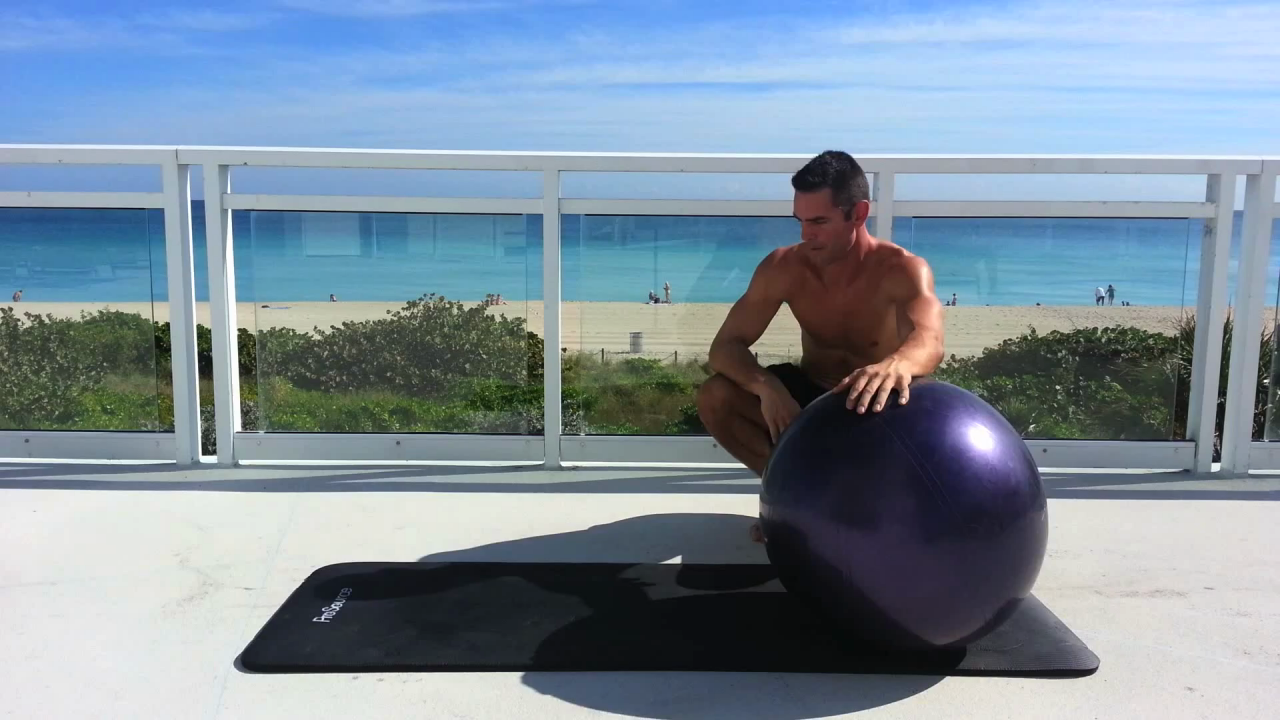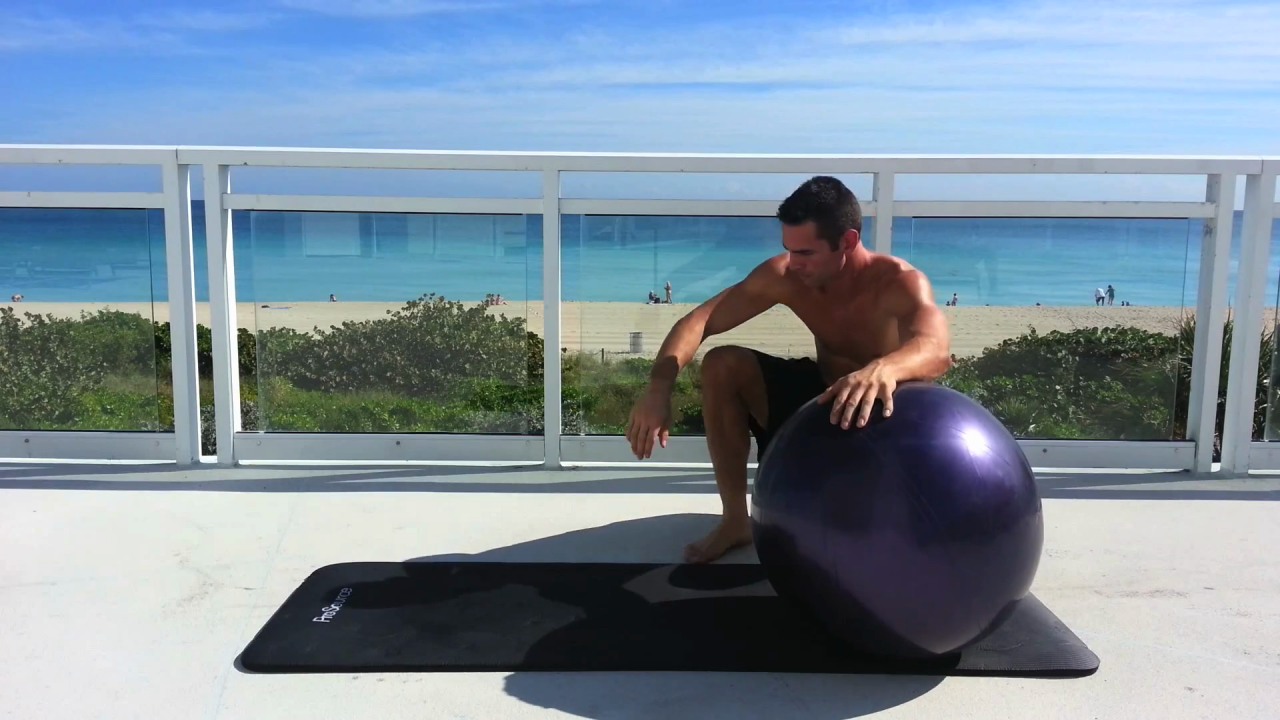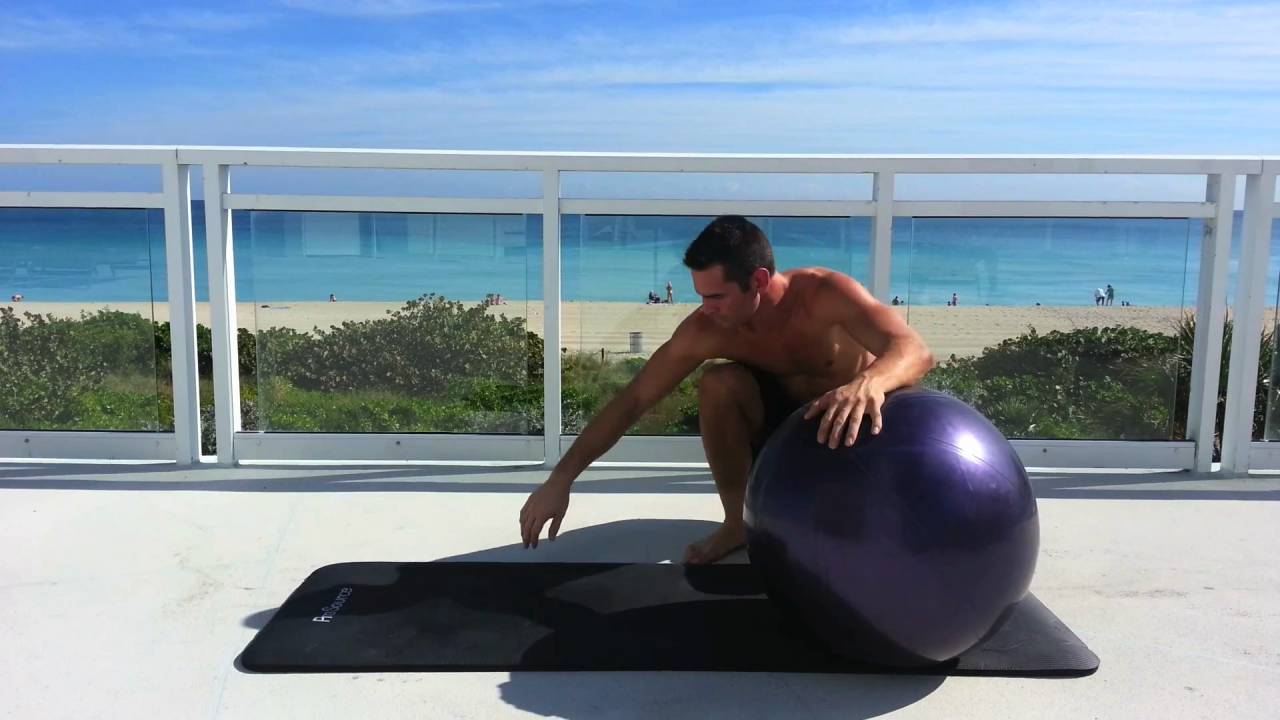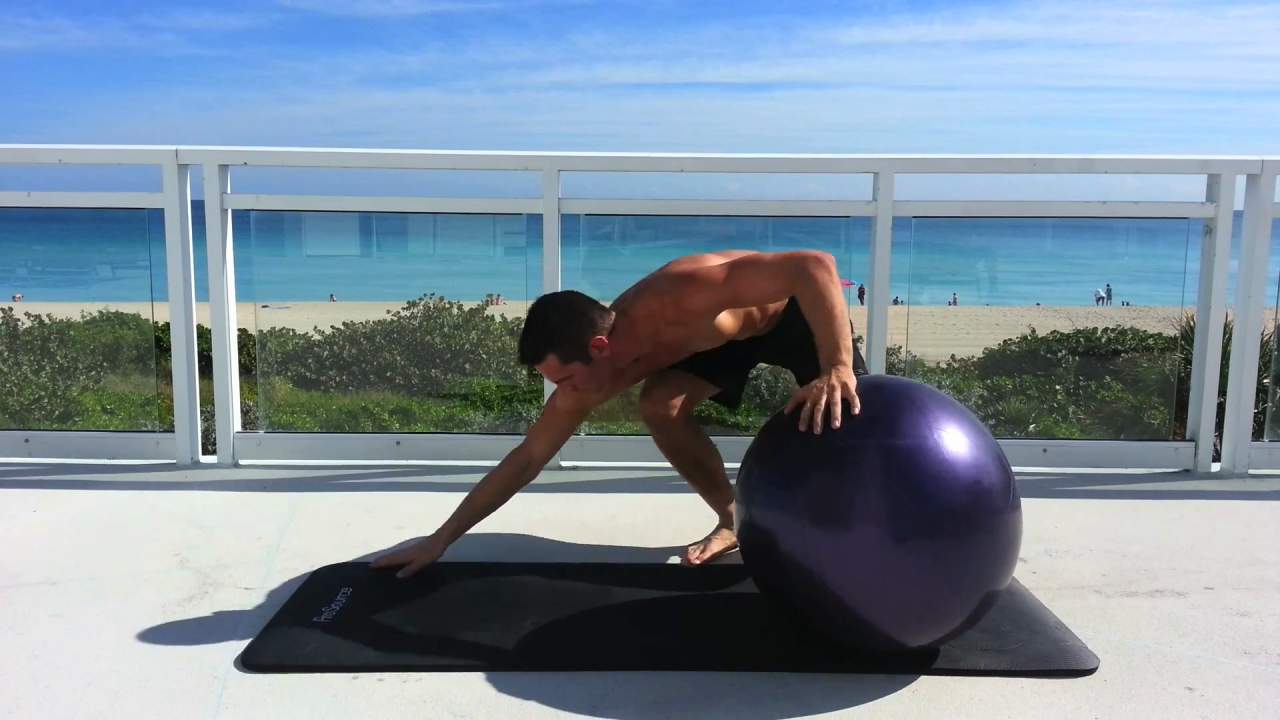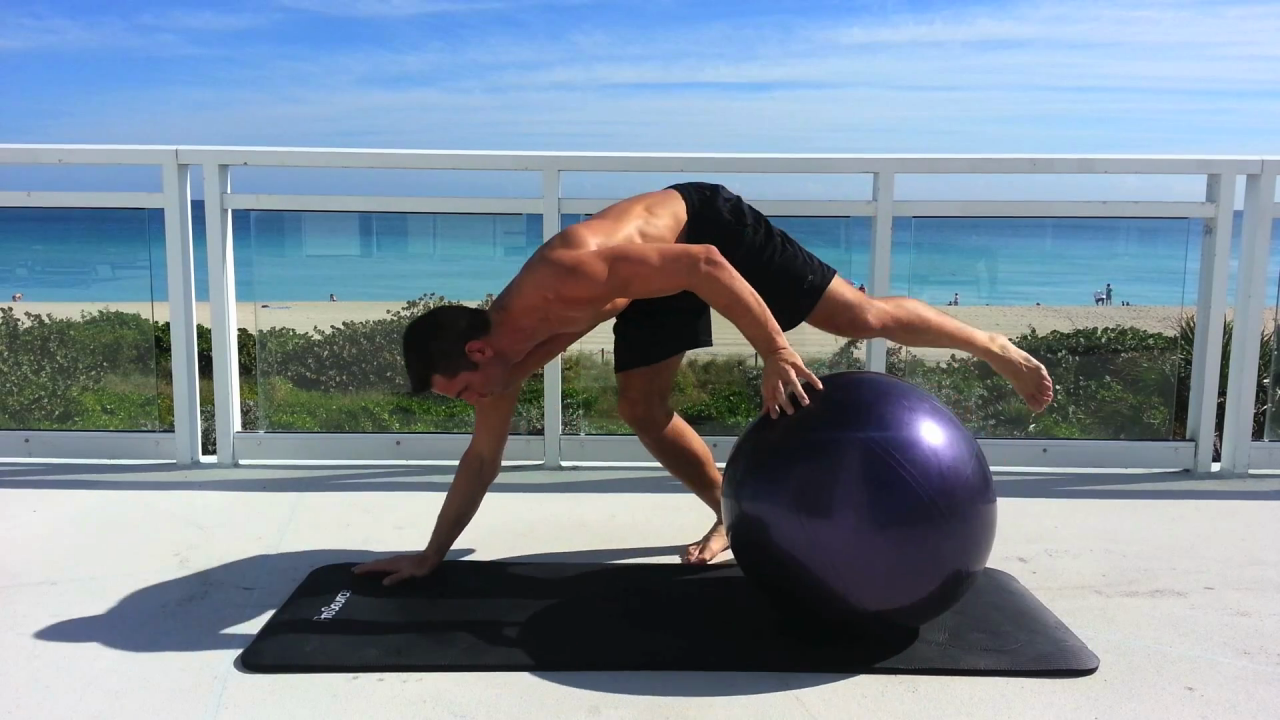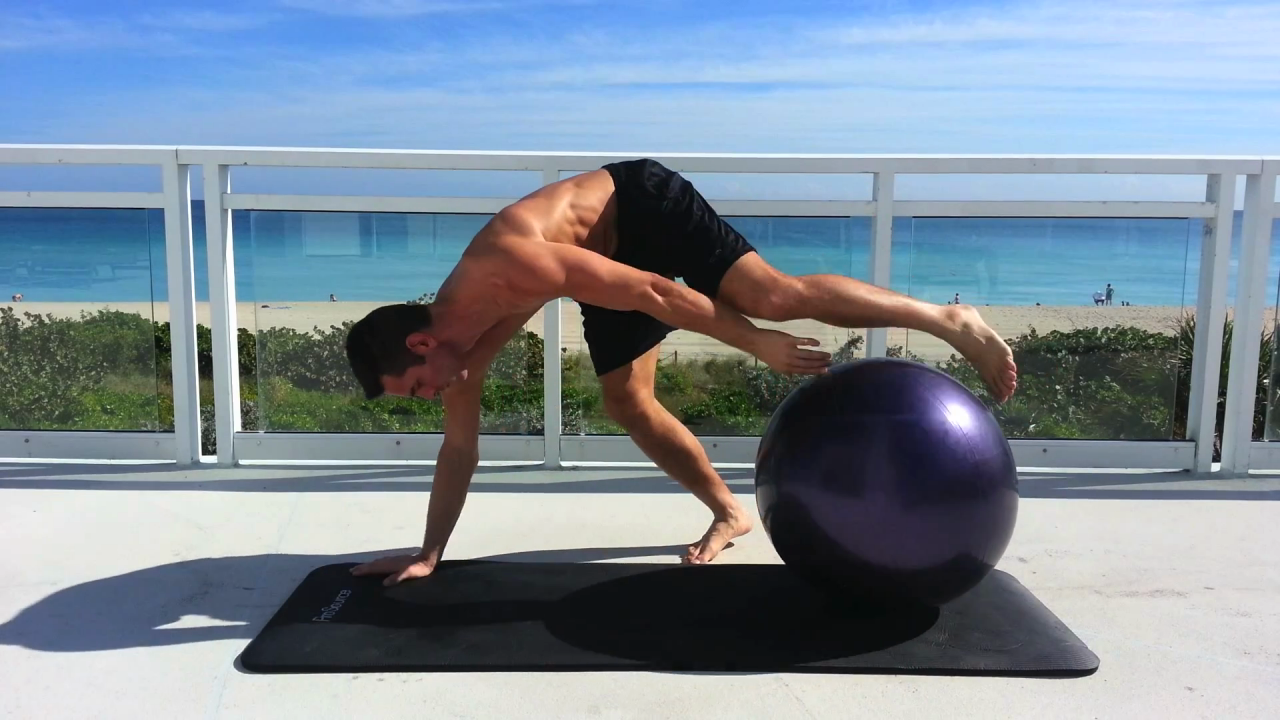
dt=0.4s
person 1, frame 1
left shoulder: (903, 270)
right shoulder: (782, 268)
left elbow: (929, 344)
right elbow: (725, 345)
left wrist: (894, 365)
right wrist: (768, 388)
left hip: (873, 407)
right hip: (805, 394)
right knee: (714, 398)
person 1, frame 2
left shoulder: (900, 283)
right shoulder: (784, 276)
left elbow: (935, 352)
right elbow: (700, 319)
left wrist: (881, 371)
right wrist: (657, 390)
left hip: (882, 415)
right hip: (820, 396)
right knee: (721, 364)
right ankle: (735, 520)
person 1, frame 3
left shoulder: (823, 294)
right shoulder: (705, 331)
left elbow: (912, 351)
right elbow: (632, 399)
left wrist: (867, 386)
right wrist: (561, 480)
left hip: (850, 416)
right hip: (786, 408)
right knee: (719, 385)
right ankle: (737, 523)
person 1, frame 4
left shoulder: (681, 295)
right shoulder: (596, 371)
left elbow: (816, 265)
right elbow: (528, 458)
left wrist: (838, 371)
right wrist: (442, 539)
left hip: (791, 306)
right hip: (729, 329)
right knee: (659, 406)
right ankle: (733, 520)
person 1, frame 5
left shoulder: (561, 281)
right shoulder: (508, 350)
left elbow: (705, 265)
right elbow: (482, 458)
left wrist: (776, 353)
right wrist: (431, 553)
left hip: (702, 223)
right hip: (651, 269)
left knee: (858, 317)
right knee: (639, 406)
left ankle: (998, 350)
right ankle: (732, 515)
person 1, frame 6
left shoulder: (508, 268)
right shoulder: (459, 338)
left elbow: (661, 297)
right elbow: (458, 447)
left wrist: (769, 347)
right wrist: (429, 553)
left hip: (641, 201)
right hip: (613, 248)
left knee: (772, 296)
right knee: (627, 402)
left ankle: (950, 324)
right ankle: (729, 510)
